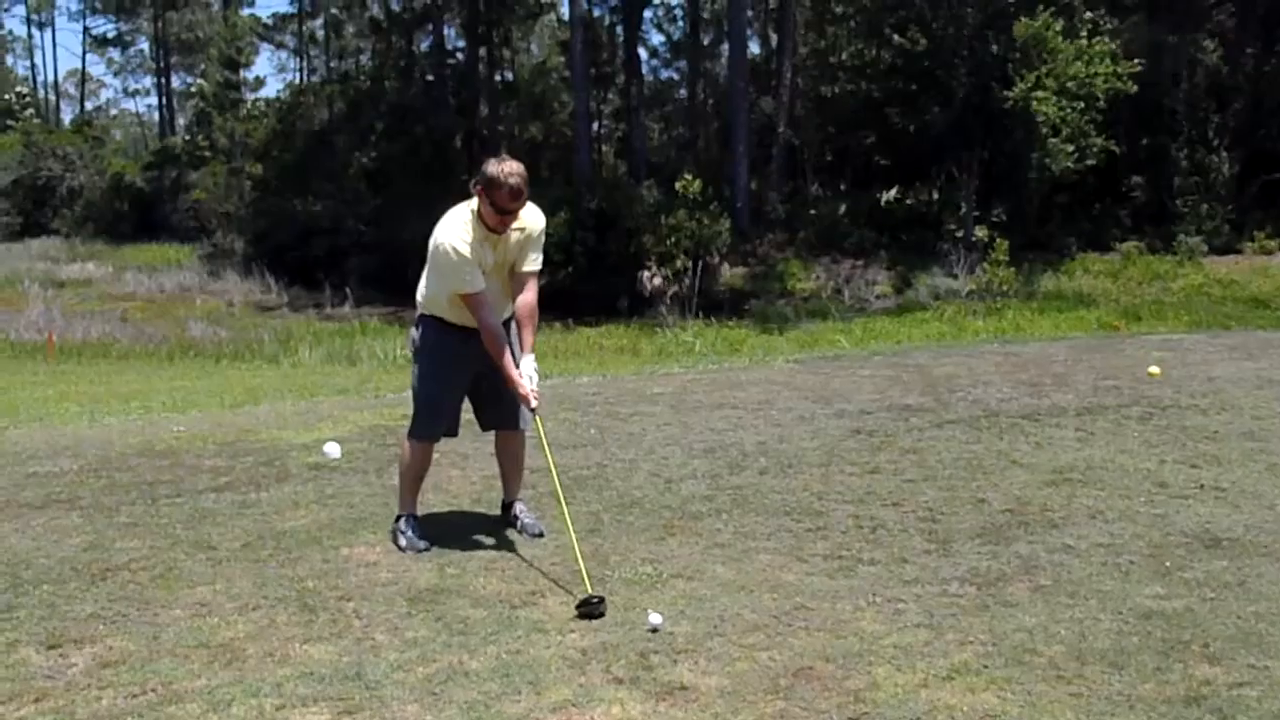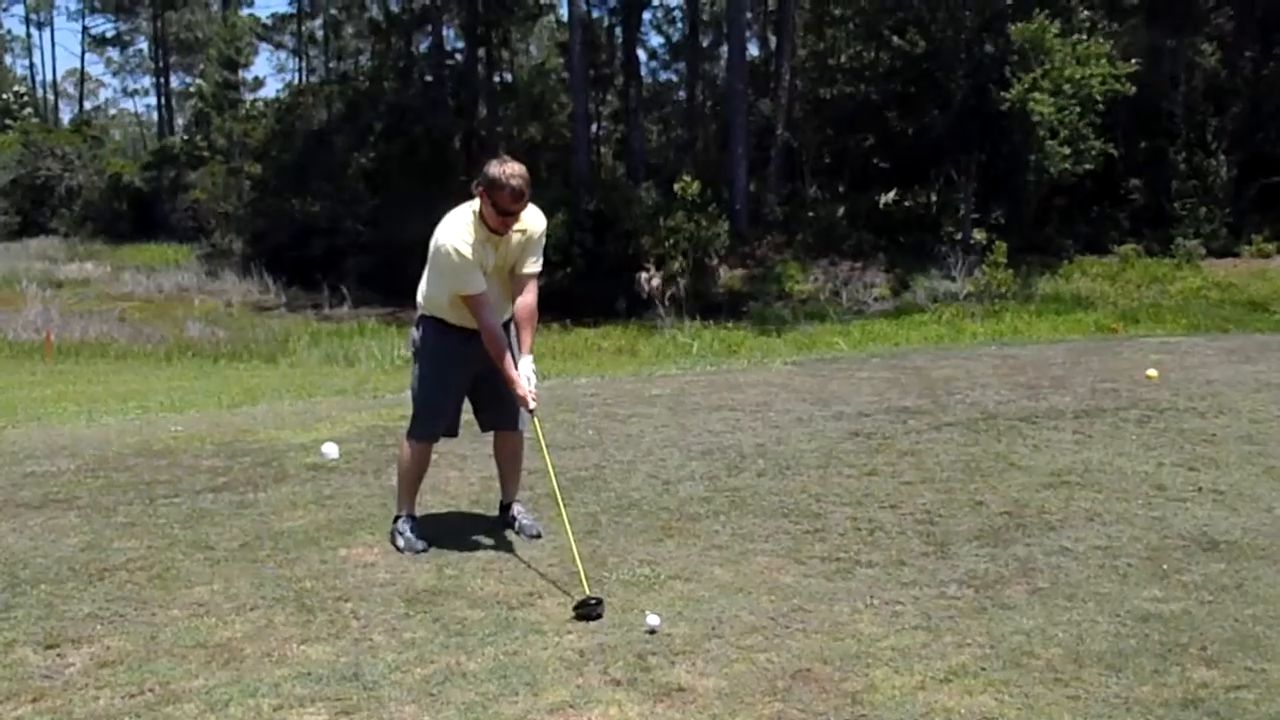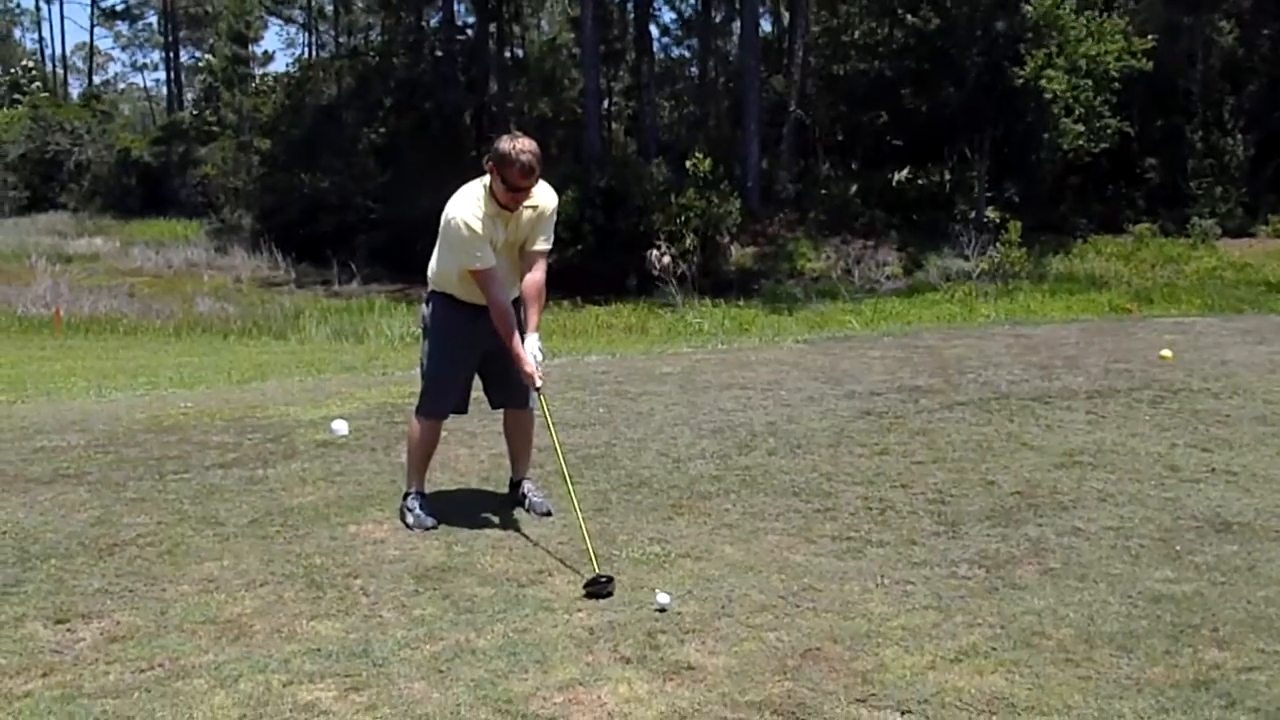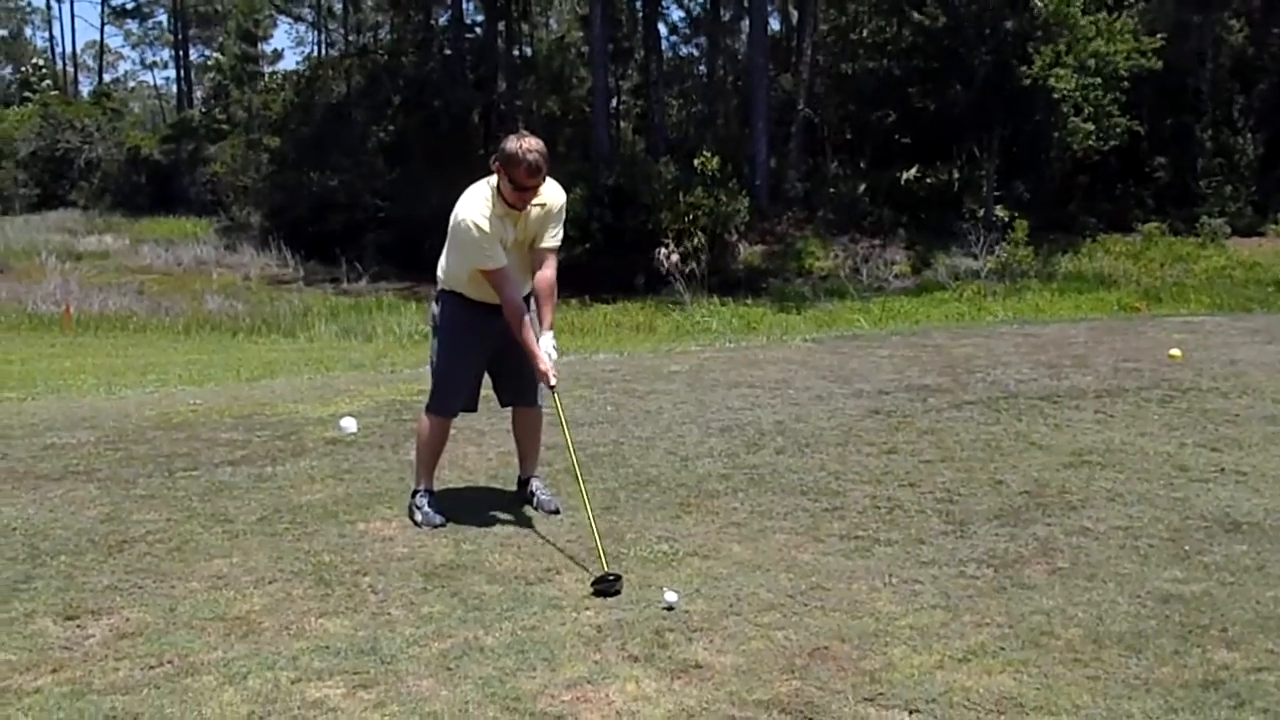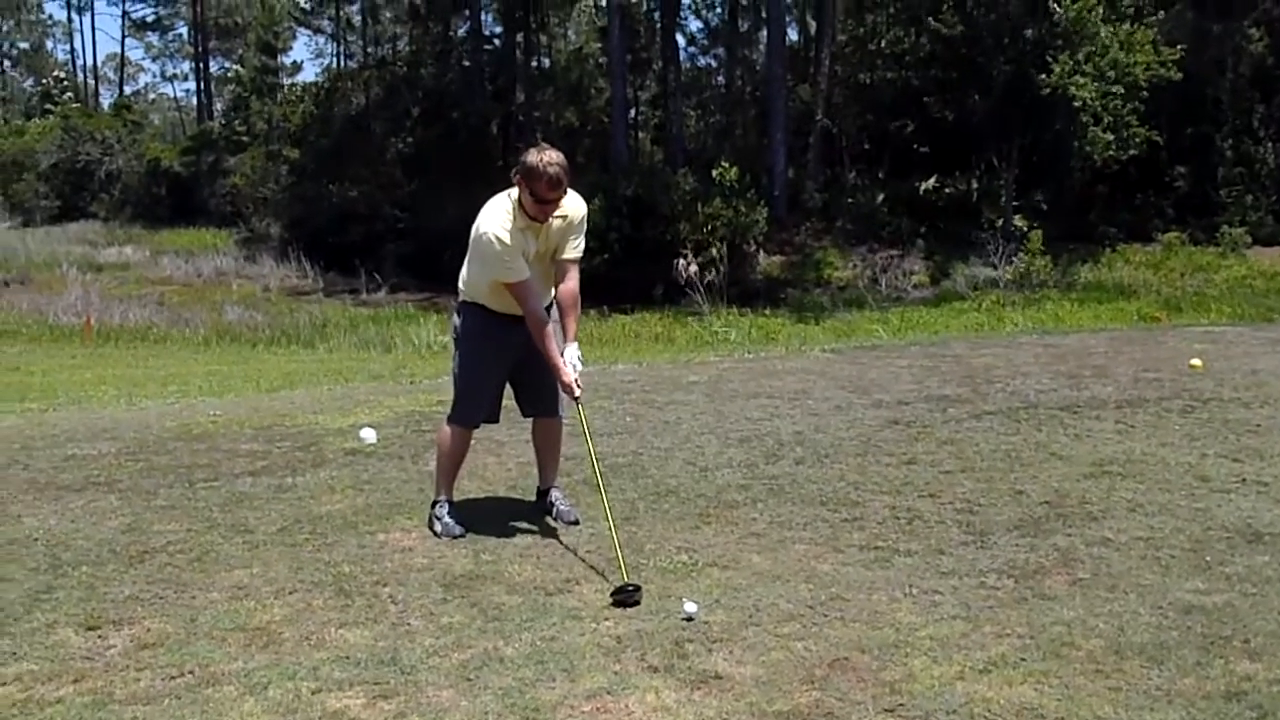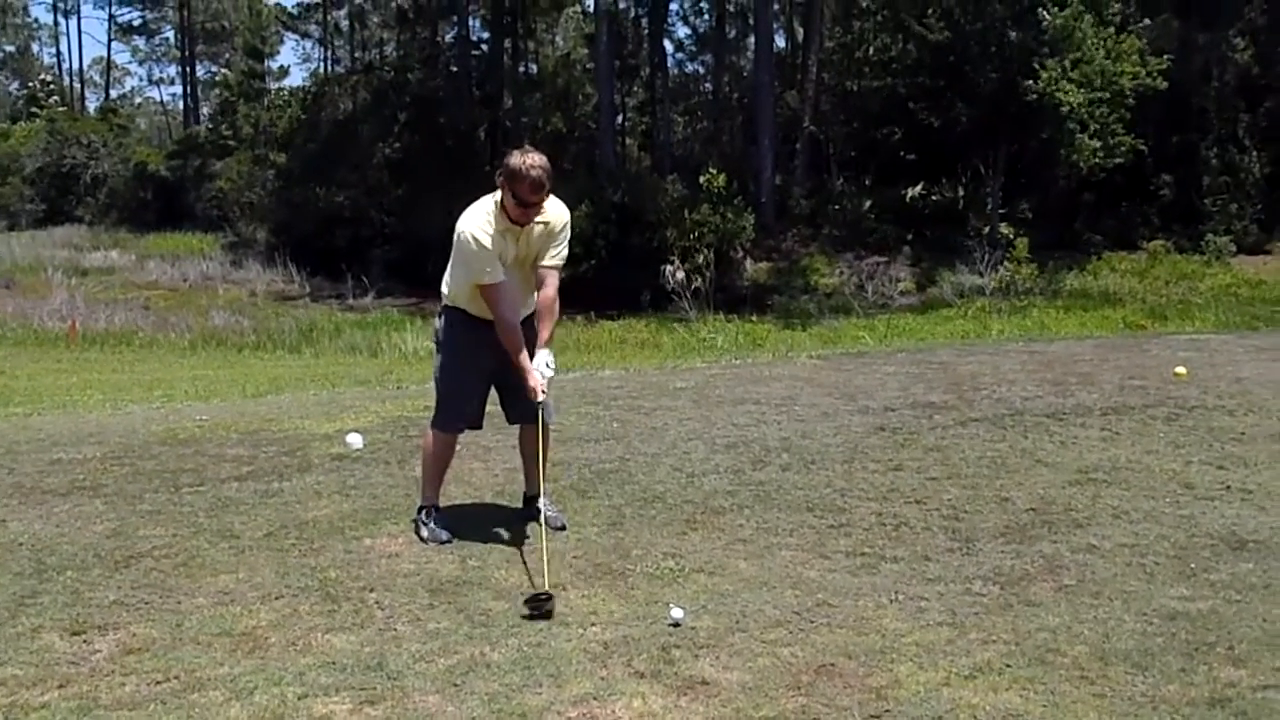
dt=0.3s
person 1, frame 1
left shoulder: (532, 221)
right shoulder: (453, 238)
left elbow: (526, 290)
right elbow: (483, 315)
left wrist: (527, 357)
right wrist: (513, 378)
left hip: (497, 326)
right hip: (444, 329)
left knee: (512, 420)
right knee: (426, 427)
left ankle: (512, 503)
right ankle: (406, 516)
person 1, frame 2
left shoulder: (533, 224)
right shoulder: (454, 239)
left elbow: (525, 292)
right elbow: (484, 316)
left wrist: (525, 358)
right wrist: (512, 379)
left hip: (497, 328)
right hip: (444, 331)
left knee: (510, 421)
right knee: (425, 427)
left ankle: (511, 505)
right ankle: (405, 517)
person 1, frame 3
left shoulder: (544, 200)
right shoulder: (464, 213)
left elbow: (534, 270)
right elbow: (492, 292)
left wrist: (531, 336)
right wrist: (518, 356)
left hip: (507, 305)
right hip: (454, 306)
left knee: (521, 398)
right knee: (434, 405)
left ankle: (520, 482)
right ankle: (414, 494)
person 1, frame 4
left shoulder: (552, 198)
right shoulder: (473, 214)
left elbow: (544, 268)
right elbow: (507, 291)
left wrist: (546, 333)
right wrist: (534, 354)
left hip: (515, 304)
right hip: (463, 306)
left knee: (528, 396)
right knee: (443, 402)
left ankle: (529, 480)
right ankle: (422, 492)
person 1, frame 5
left shoulder: (573, 209)
right shoulder: (495, 228)
left elbow: (567, 279)
right elbow: (529, 304)
left wrist: (571, 344)
right wrist: (557, 365)
left hip: (535, 315)
right hip: (484, 317)
left knee: (549, 407)
right knee: (465, 413)
left ankle: (548, 490)
right ankle: (442, 502)
person 1, frame 6
left shoulder: (557, 217)
right shoulder: (476, 226)
left elbow: (548, 290)
right elbow: (498, 307)
left wrist: (543, 351)
right wrist: (521, 371)
left hip: (525, 321)
right hip: (467, 322)
left knee: (536, 413)
right knee: (448, 419)
left ankle: (534, 497)
right ankle: (429, 508)
